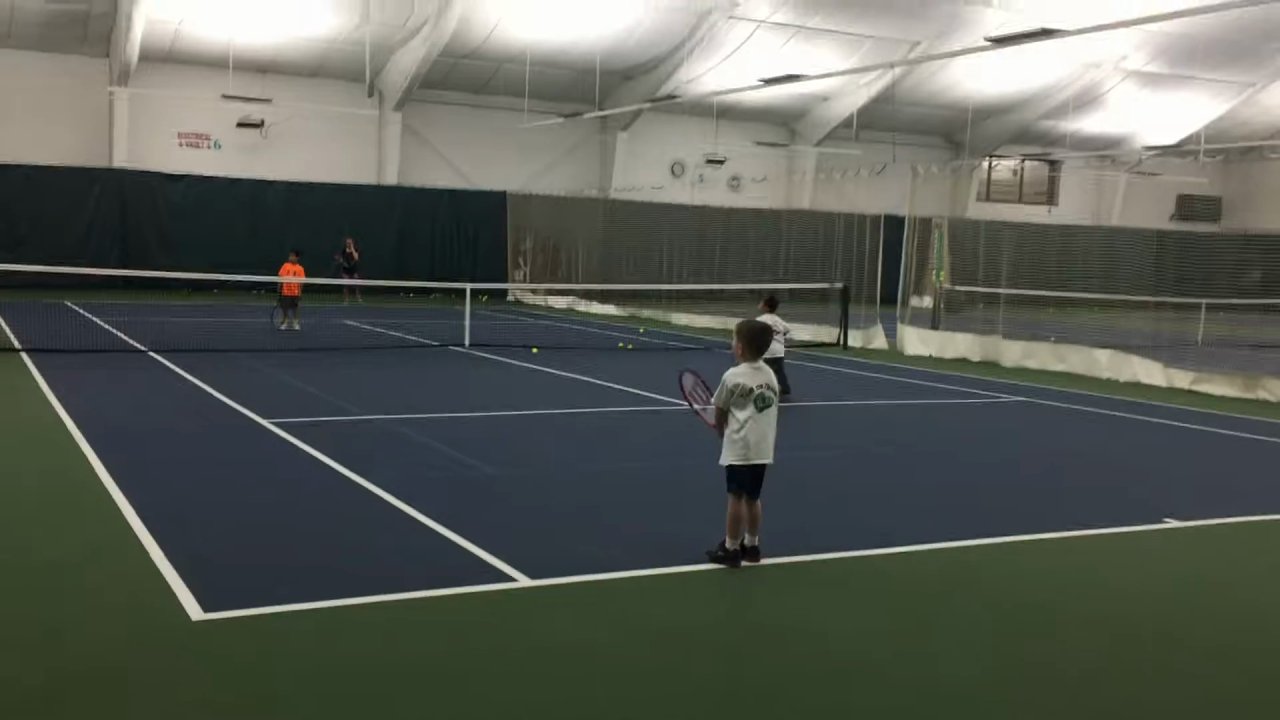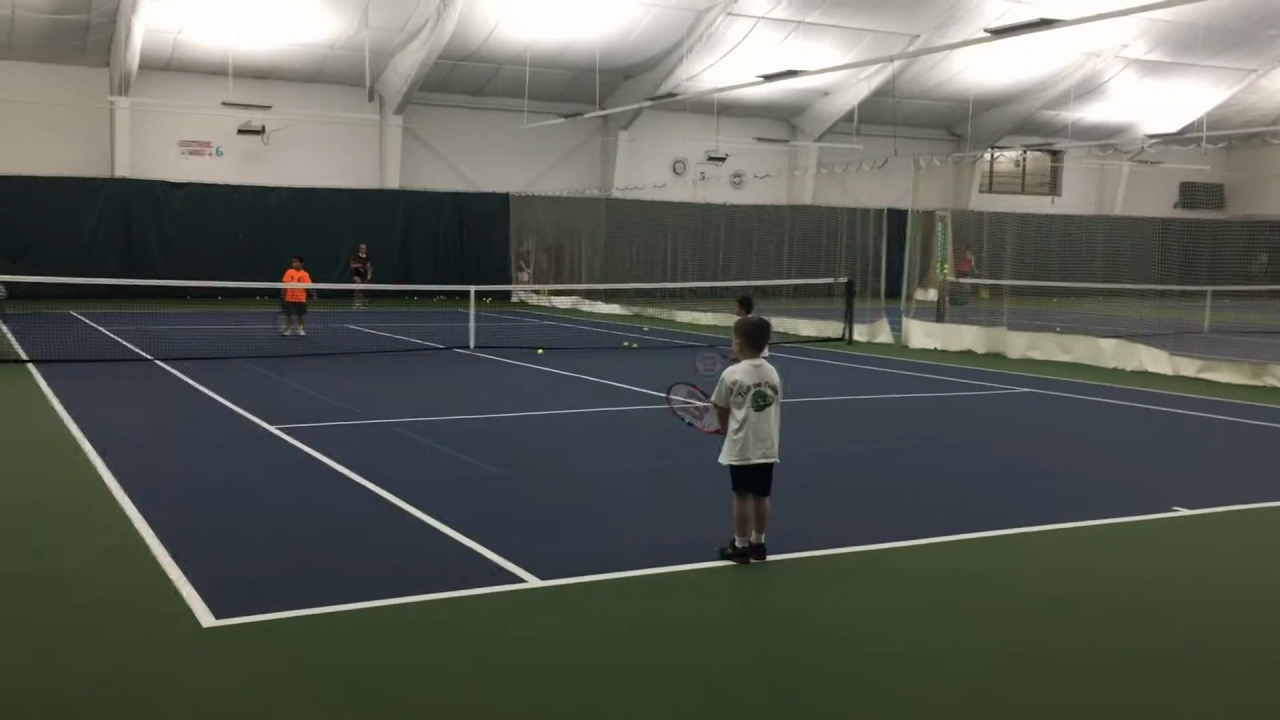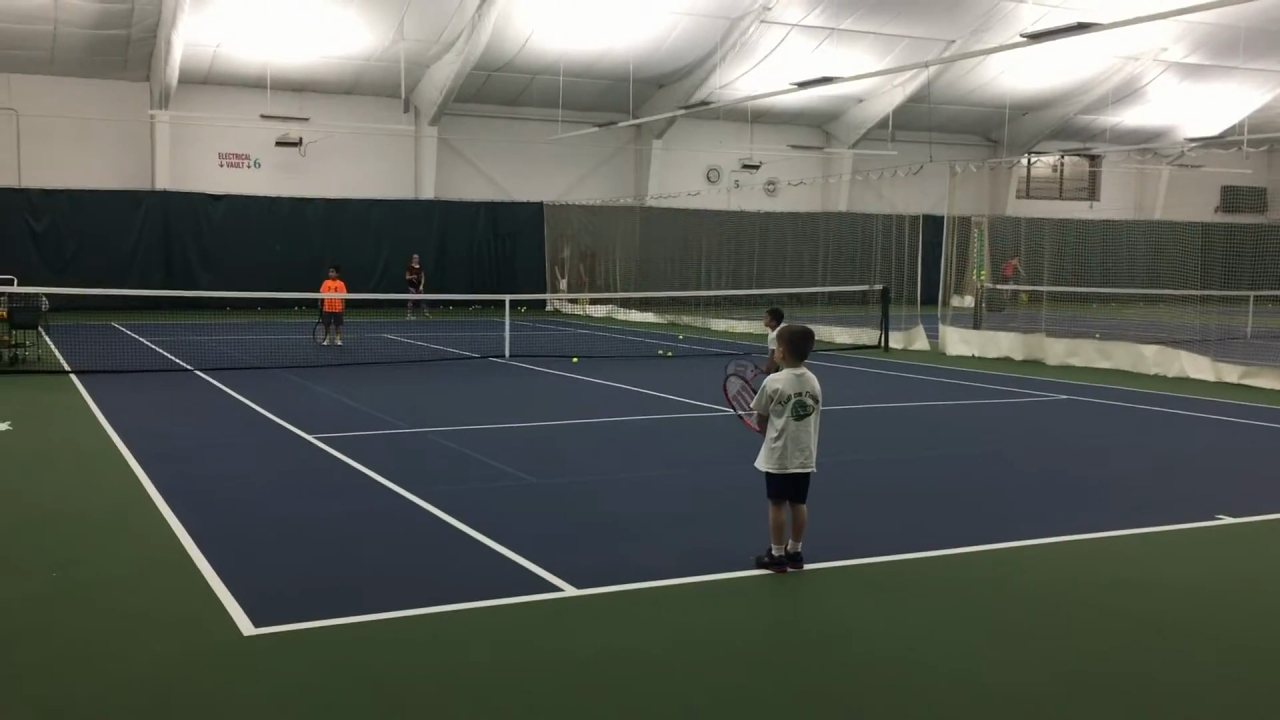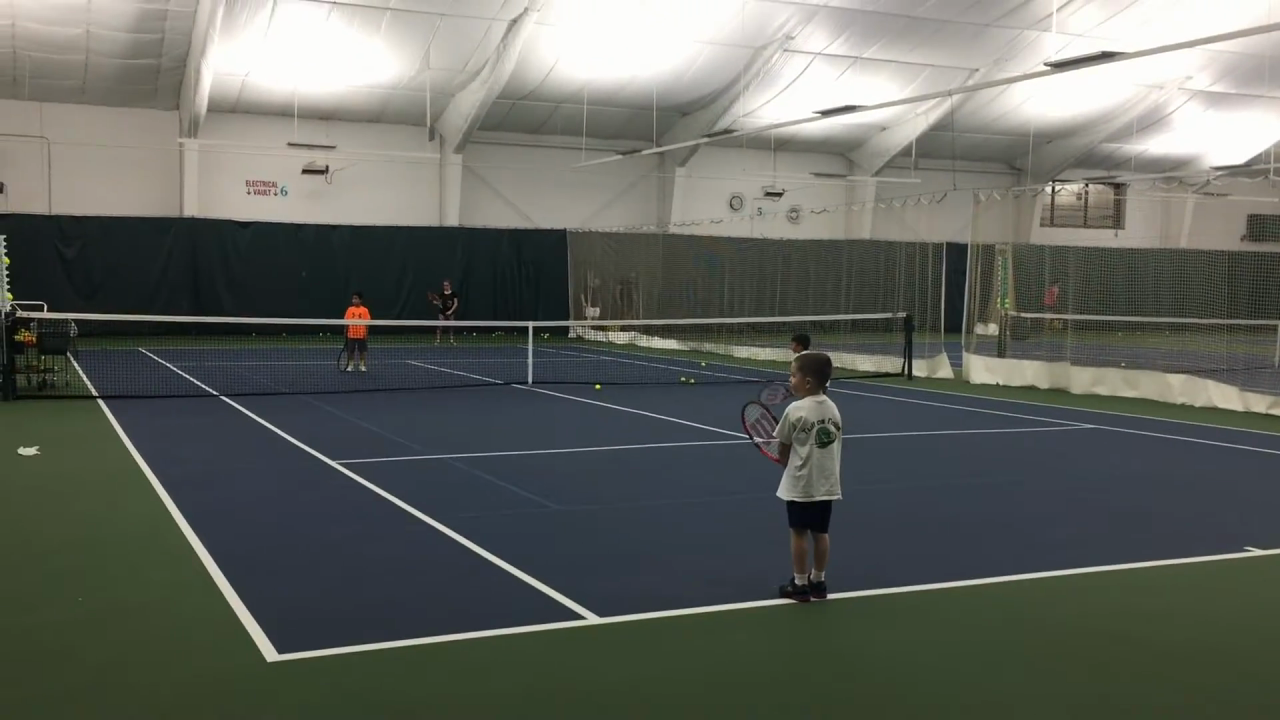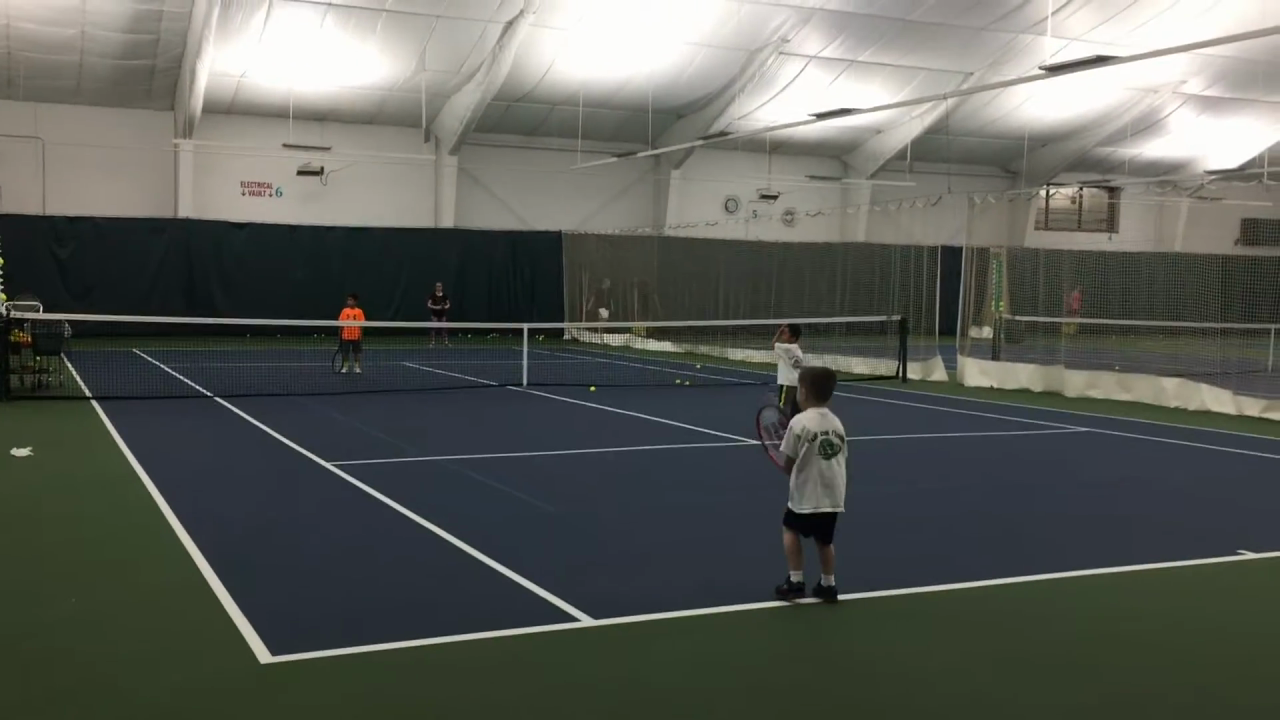
dt=1s
person 1, frame 1
left shoulder: (733, 376)
right shoulder: (770, 375)
left elbow: (720, 411)
right elbow: (768, 408)
left wrist: (721, 429)
left hip: (740, 448)
right hip: (762, 448)
left knee: (736, 497)
right knee: (752, 497)
left ankle: (731, 549)
right ankle: (751, 545)
person 1, frame 2
left shoulder: (732, 374)
right shoulder: (772, 372)
left elbow: (722, 411)
right elbow: (773, 406)
left wrist: (726, 431)
left hip: (741, 447)
right hip: (767, 446)
left knee: (742, 496)
right knee: (761, 496)
left ankle: (741, 547)
right ankle: (758, 543)
person 1, frame 3
left shoulder: (774, 382)
right shoulder: (813, 381)
left elbow: (761, 418)
right elbow: (812, 415)
left wrist: (769, 434)
right wrist: (798, 438)
left hip: (778, 456)
right hip: (804, 455)
left knee: (777, 504)
right knee: (798, 503)
left ankle: (777, 555)
right ankle: (794, 552)
person 1, frame 4
left shoulder: (796, 410)
right shoulder: (832, 408)
left elbow: (783, 449)
right elbow: (830, 444)
left wrist: (788, 464)
left hip: (801, 485)
right hip: (827, 483)
left knee: (799, 533)
right knee: (820, 533)
left ankle: (800, 584)
right ankle: (818, 581)
person 1, frame 5
left shoulder: (800, 422)
right shoulder: (836, 423)
left elbow: (790, 463)
right elbow: (839, 457)
left wrist: (794, 476)
left hip: (806, 495)
right hip: (833, 496)
left knee: (790, 529)
right knee: (824, 539)
left ankle: (795, 581)
right ankle: (828, 584)
